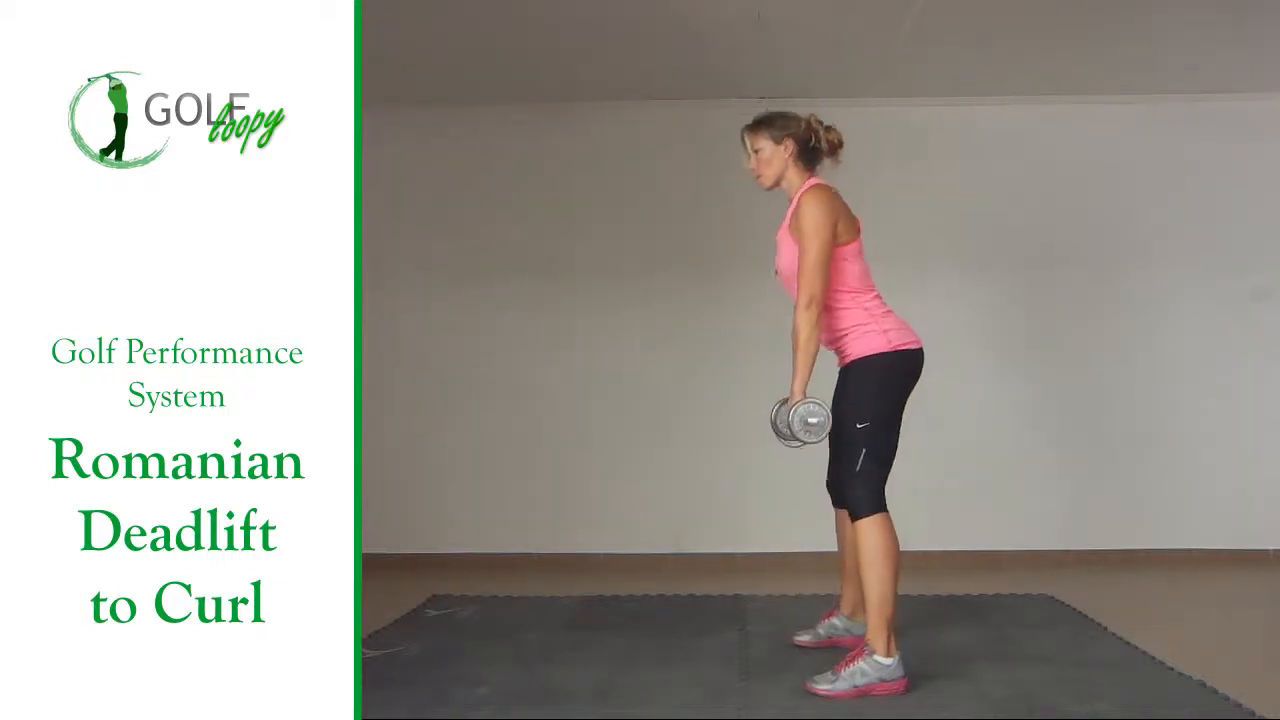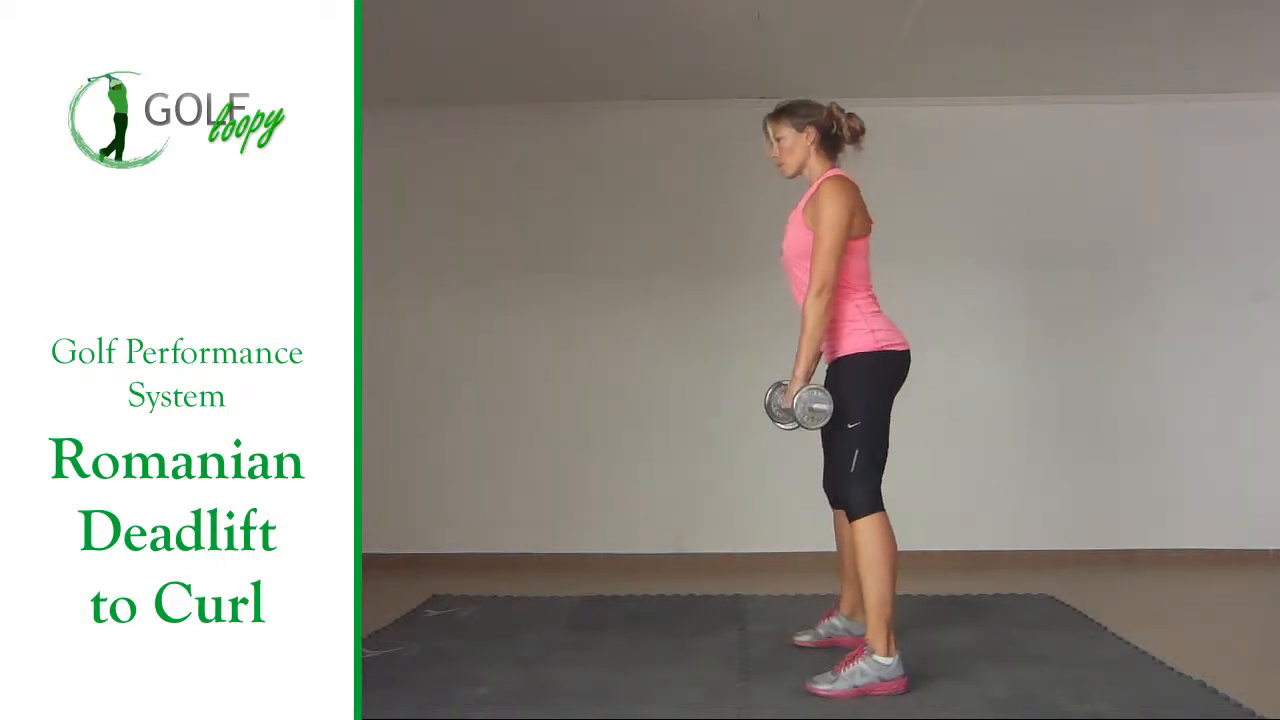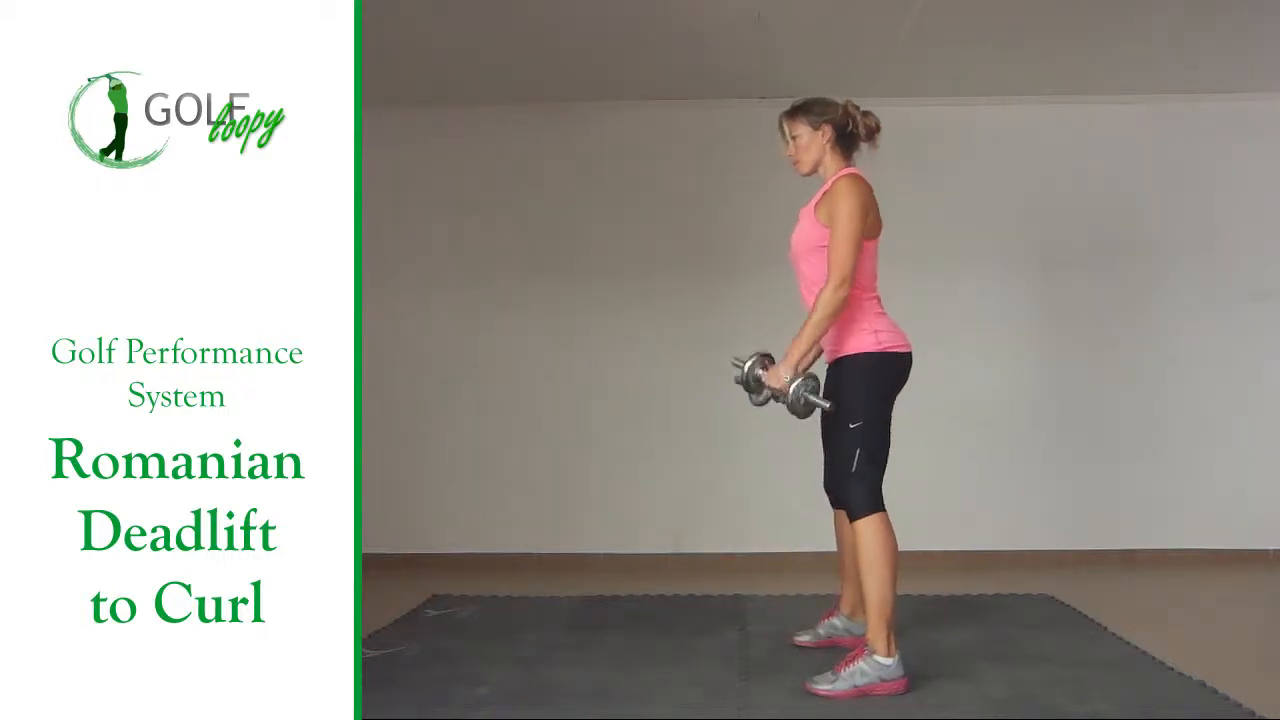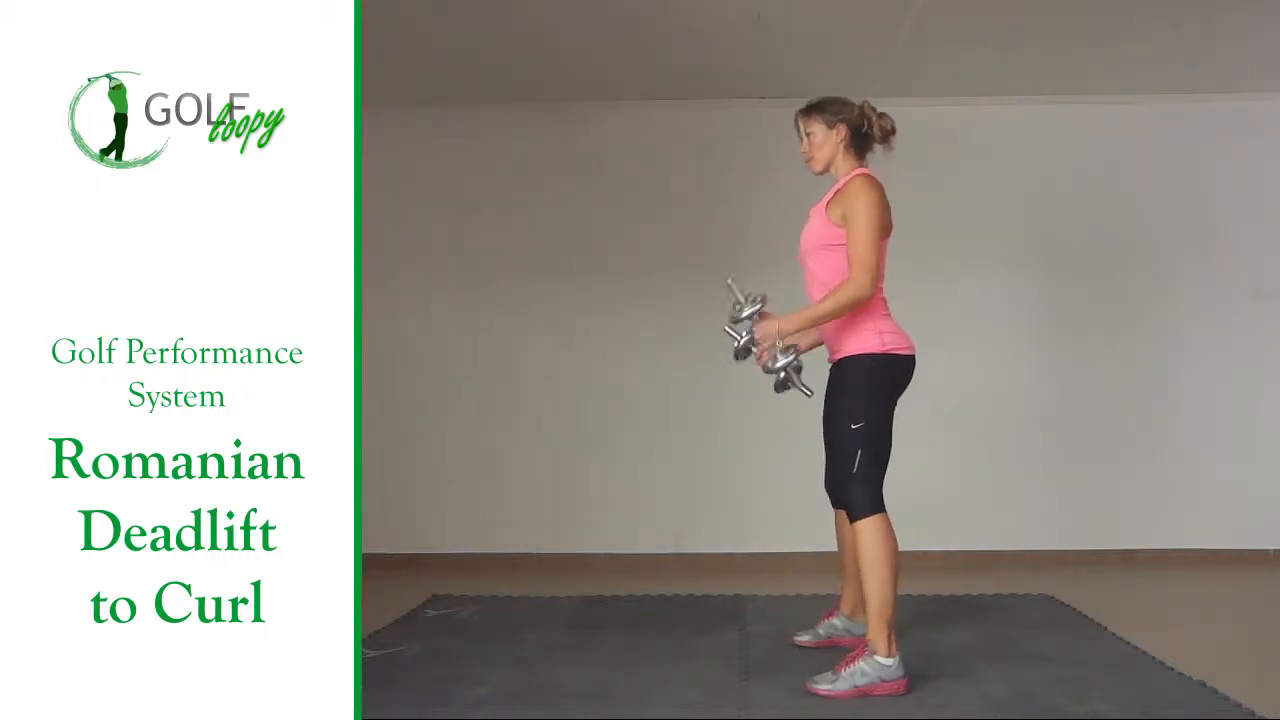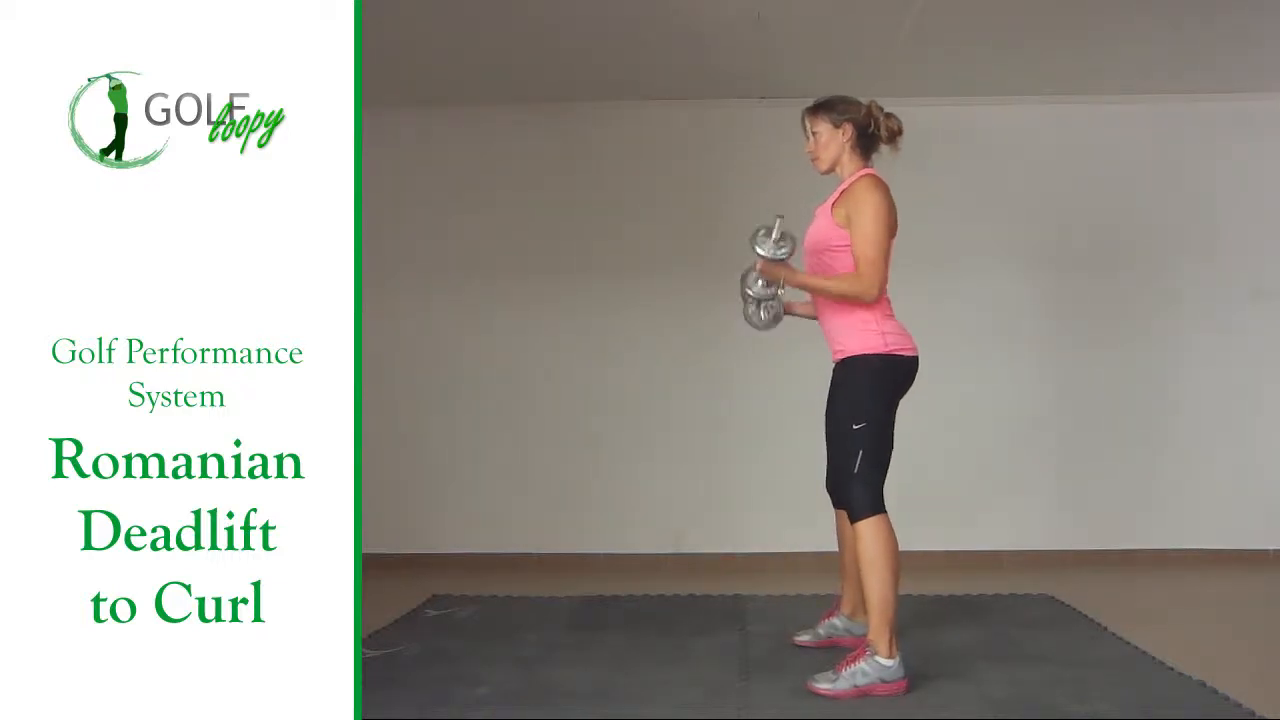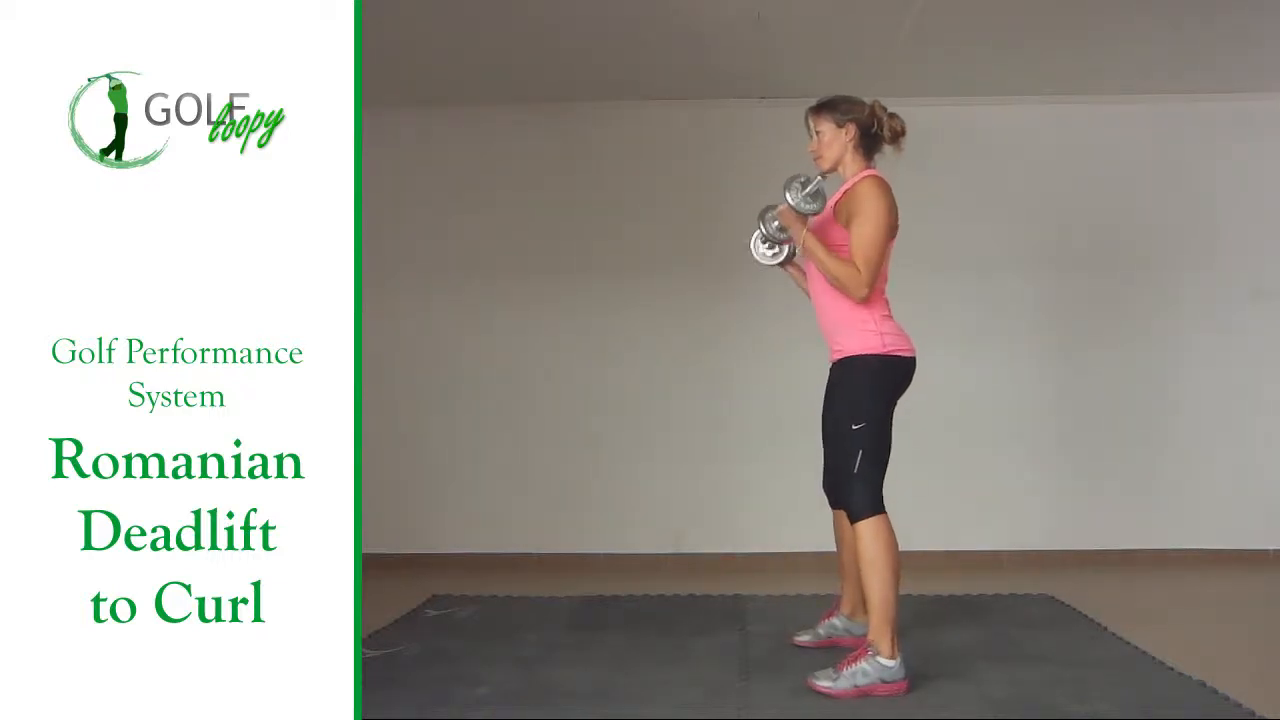
dt=0.2s
person 1, frame 1
left shoulder: (815, 200)
right shoulder: (799, 212)
left elbow: (811, 304)
right elbow: (806, 308)
left wrist: (799, 391)
right wrist: (796, 392)
left hip: (881, 356)
right hip: (866, 360)
left knee: (862, 494)
right knee: (842, 488)
left ankle: (882, 658)
right ankle: (852, 616)
person 1, frame 2
left shoulder: (834, 190)
right shoulder: (815, 199)
left elbow: (824, 290)
left wrist: (798, 375)
right wrist: (806, 372)
left hip: (867, 356)
right hip: (852, 358)
left knee: (859, 494)
right knee: (840, 490)
left ankle: (882, 658)
right ankle: (851, 616)
person 1, frame 3
left shoulder: (849, 188)
right shoulder: (827, 198)
left elbow: (840, 286)
left wrist: (791, 359)
right wrist: (806, 361)
left hip: (869, 356)
right hip: (850, 358)
left knee: (860, 495)
right knee: (841, 491)
left ankle: (882, 658)
right ankle: (851, 616)
person 1, frame 4
left shoulder: (861, 188)
right shoulder: (838, 197)
left elbow: (862, 285)
left wrist: (789, 325)
right wrist: (798, 340)
left hip: (872, 358)
right hip: (852, 359)
left knee: (862, 495)
right knee: (843, 490)
left ankle: (882, 657)
right ankle: (851, 616)
person 1, frame 5
left shoulder: (867, 189)
right shoulder: (845, 197)
left elbow: (869, 287)
left wrist: (795, 278)
right wrist: (792, 304)
left hip: (875, 359)
right hip: (856, 360)
left knee: (862, 496)
right knee: (844, 490)
left ankle: (882, 658)
right ankle: (852, 616)
person 1, frame 6
left shoulder: (870, 190)
right shoulder: (846, 195)
left elbow: (860, 286)
left wrist: (805, 237)
right wrist: (791, 259)
left hip: (872, 360)
right hip: (853, 361)
left knee: (861, 497)
right knee: (841, 491)
left ankle: (884, 658)
right ankle: (852, 616)
